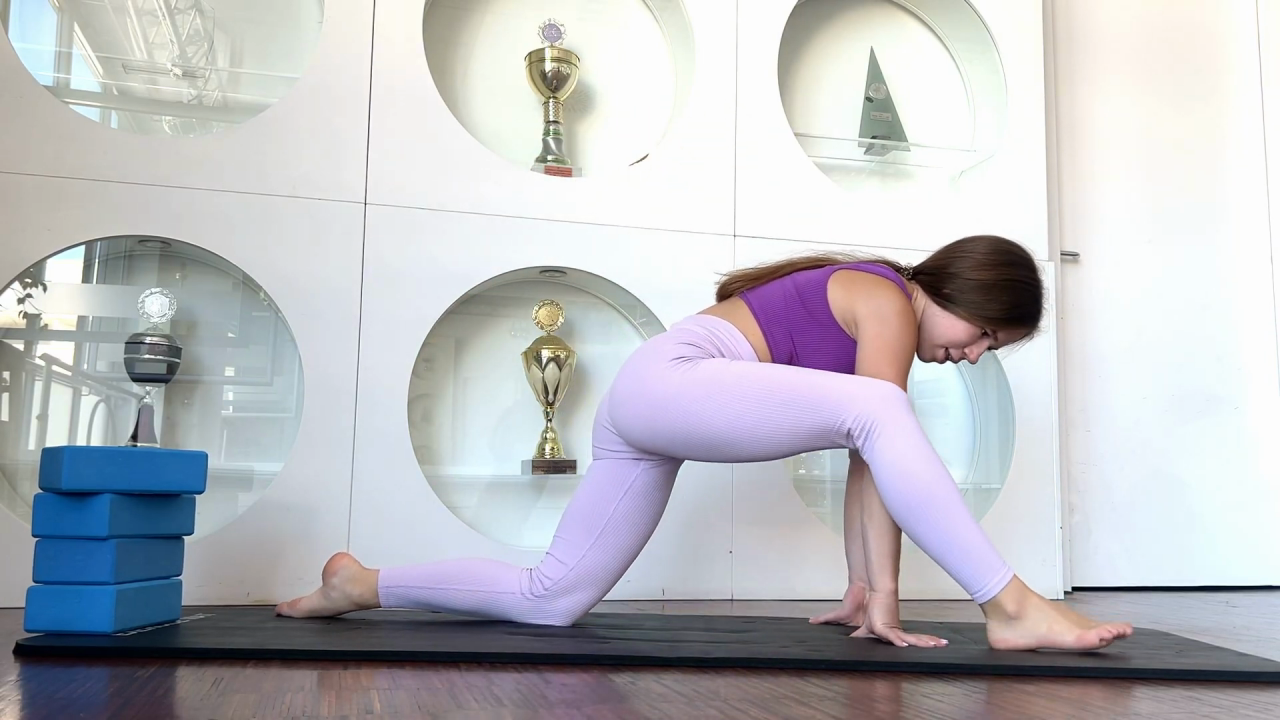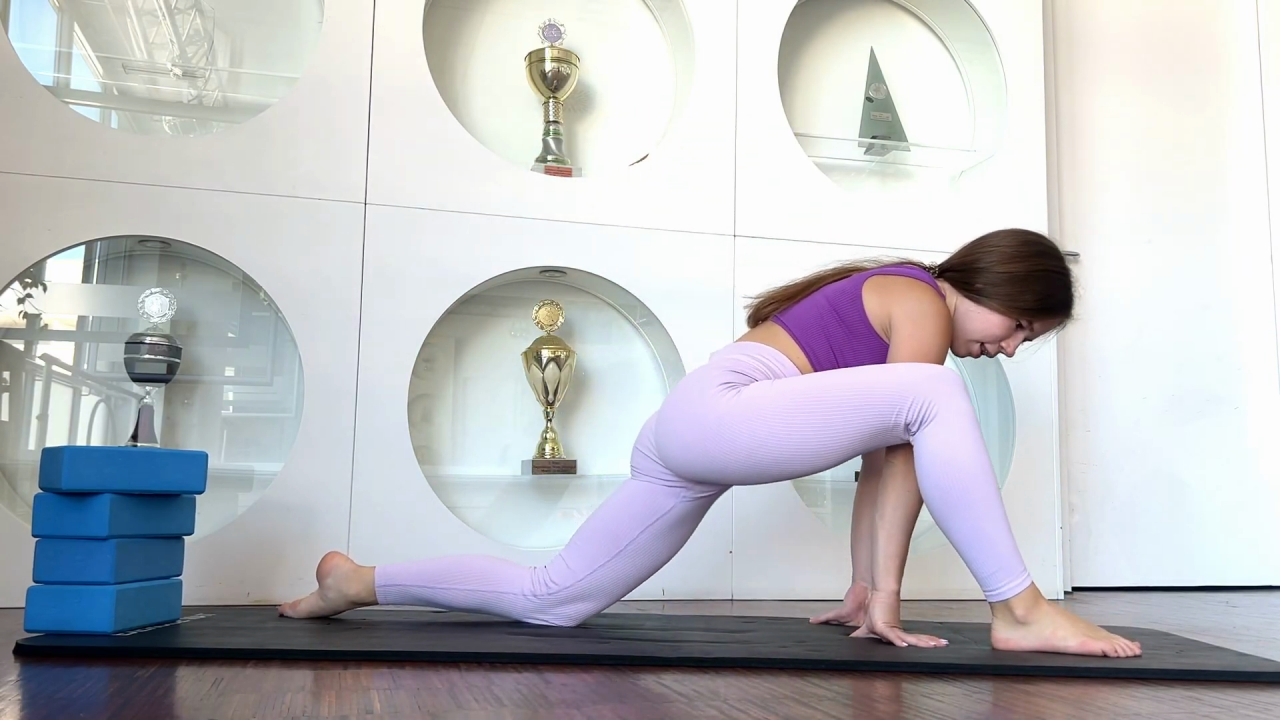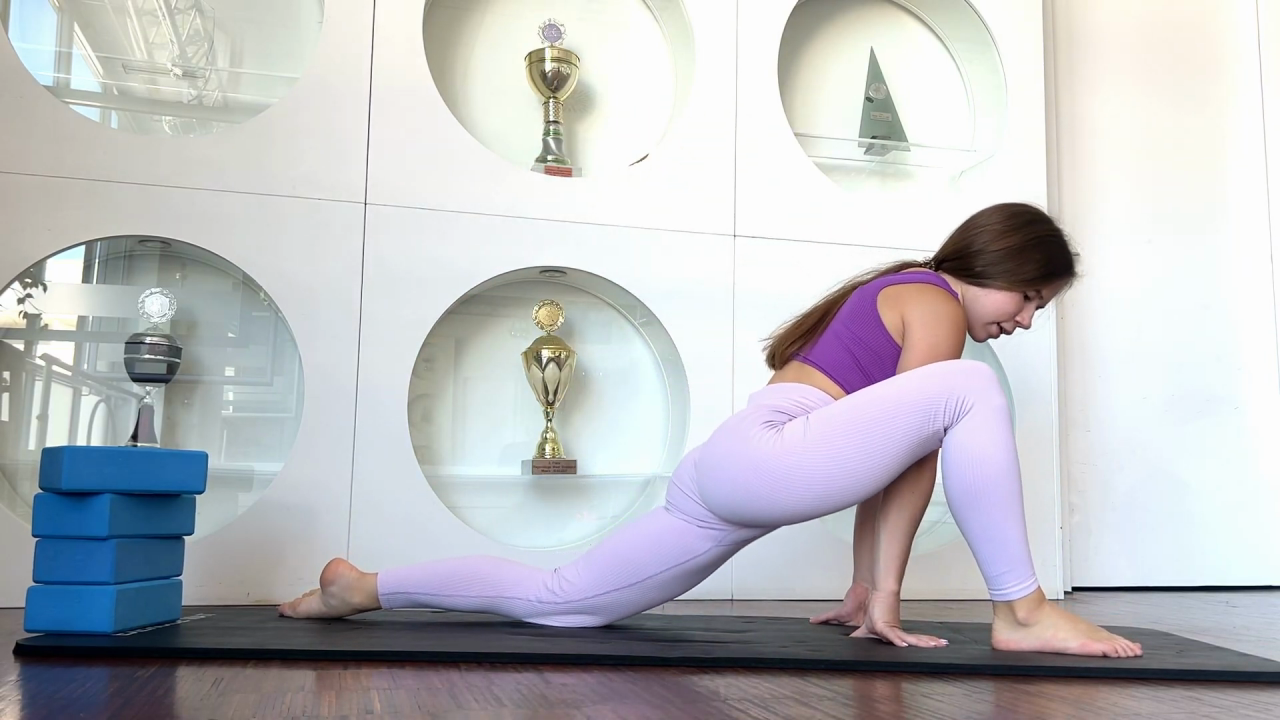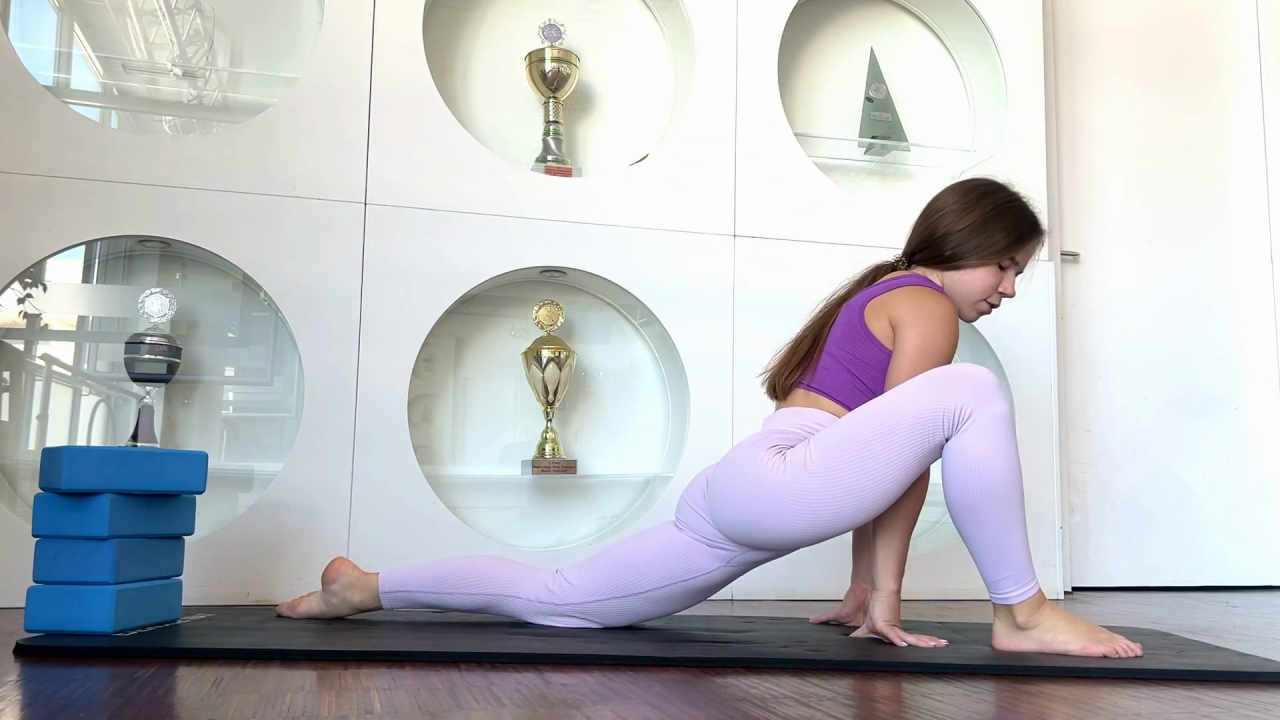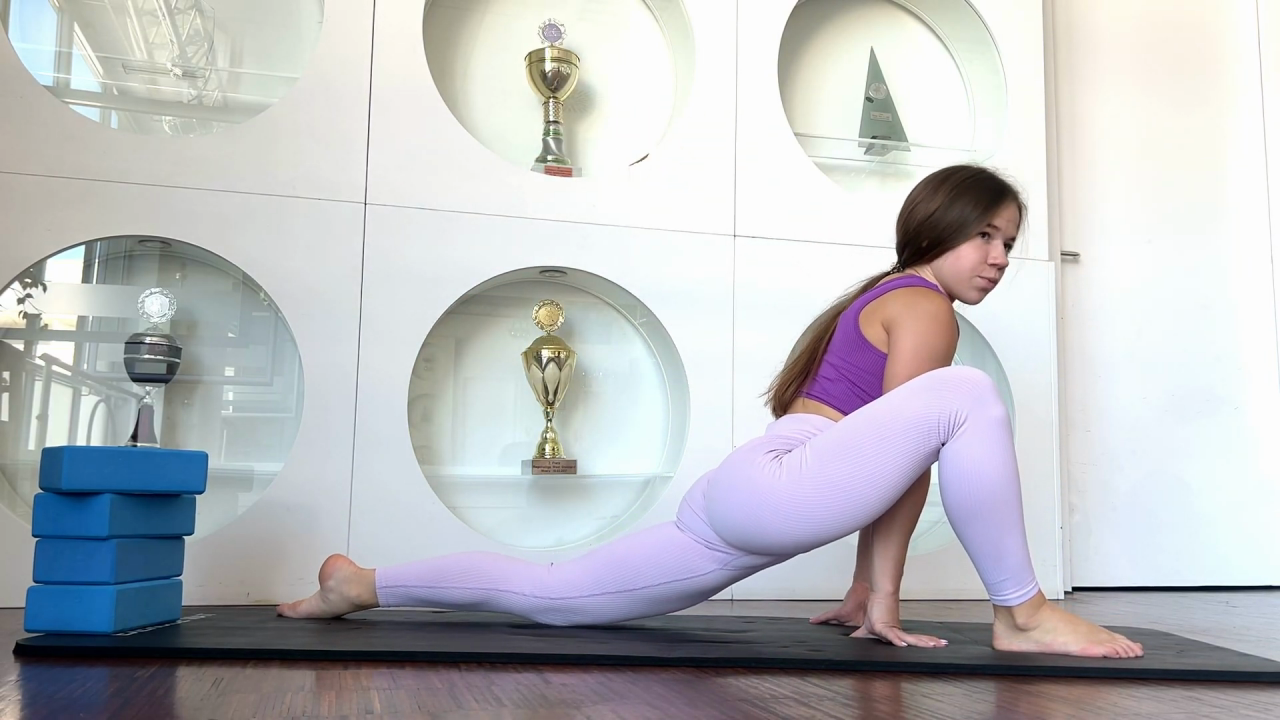
dt=0.4s
person 1, frame 1
left shoulder: (867, 303)
right shoulder: (888, 303)
left elbow: (870, 466)
right elbow: (881, 433)
left wrist: (865, 591)
right wrist: (885, 596)
left hip: (647, 411)
right hip: (665, 381)
left knee: (551, 600)
right knee: (872, 413)
left ankle: (361, 585)
right ankle: (1012, 607)
person 1, frame 2
left shoulder: (891, 302)
right shoulder: (922, 303)
left elbow: (884, 457)
right elbow: (904, 462)
left wrist: (867, 591)
right wrist: (885, 596)
left hip: (688, 433)
right hip: (712, 414)
left knee: (553, 602)
right knee: (935, 394)
left ankle: (357, 582)
right ankle: (1020, 611)
person 1, frame 3
left shoulder: (899, 295)
right shoulder: (938, 303)
left elbow: (887, 443)
right elbow: (916, 458)
left wrist: (867, 590)
right wrist: (884, 596)
left hip: (724, 470)
right hip: (757, 460)
left knee: (557, 601)
right knee: (970, 393)
left ankle: (360, 588)
right ankle: (1021, 613)
person 1, frame 4
left shoulder: (883, 295)
right shoulder: (927, 303)
left elbow: (882, 439)
right elbow: (910, 450)
left wrist: (867, 591)
right wrist: (883, 597)
left hip: (738, 495)
right hip: (770, 487)
left knee: (555, 600)
right knee: (973, 395)
left ankle: (362, 587)
right ankle: (1023, 616)
person 1, frame 5
left shoulder: (885, 300)
right shoulder: (925, 307)
left elbow: (886, 448)
right elbow: (910, 451)
left wrist: (869, 589)
right wrist: (881, 596)
left hip: (743, 501)
right hip: (768, 491)
left knee: (554, 593)
right knee: (969, 399)
left ankle: (359, 584)
right ankle: (1023, 617)
